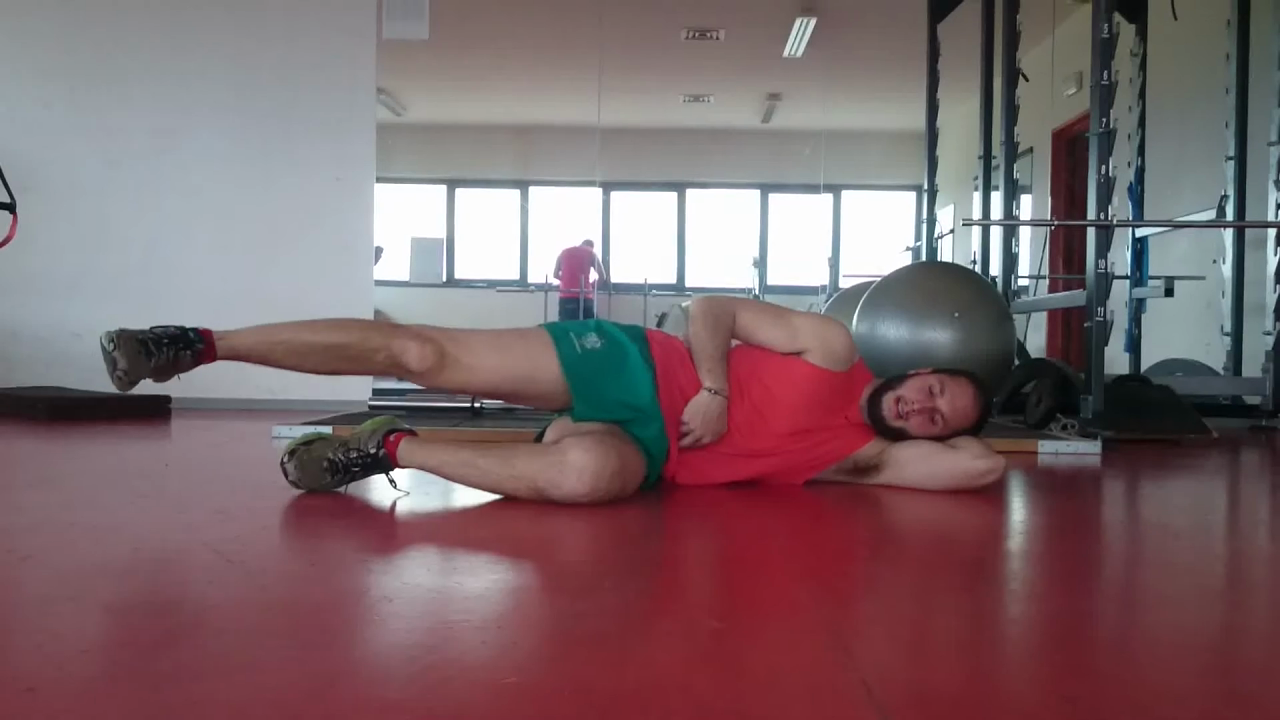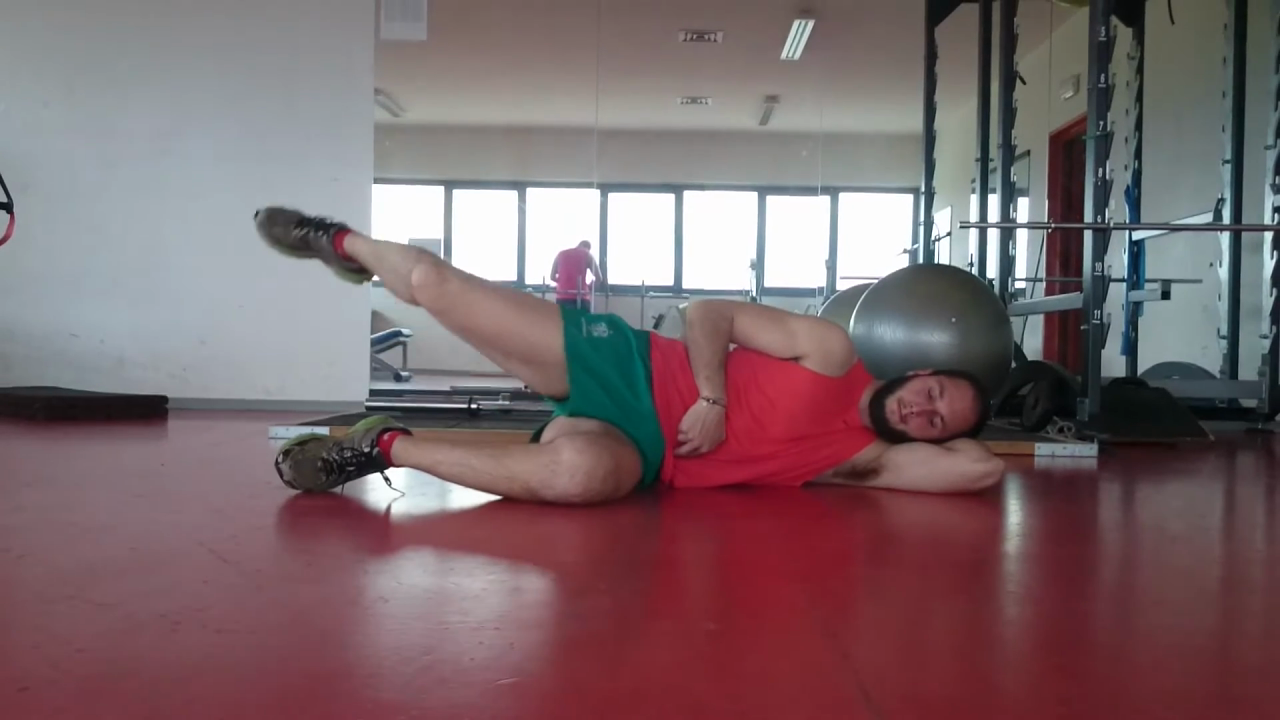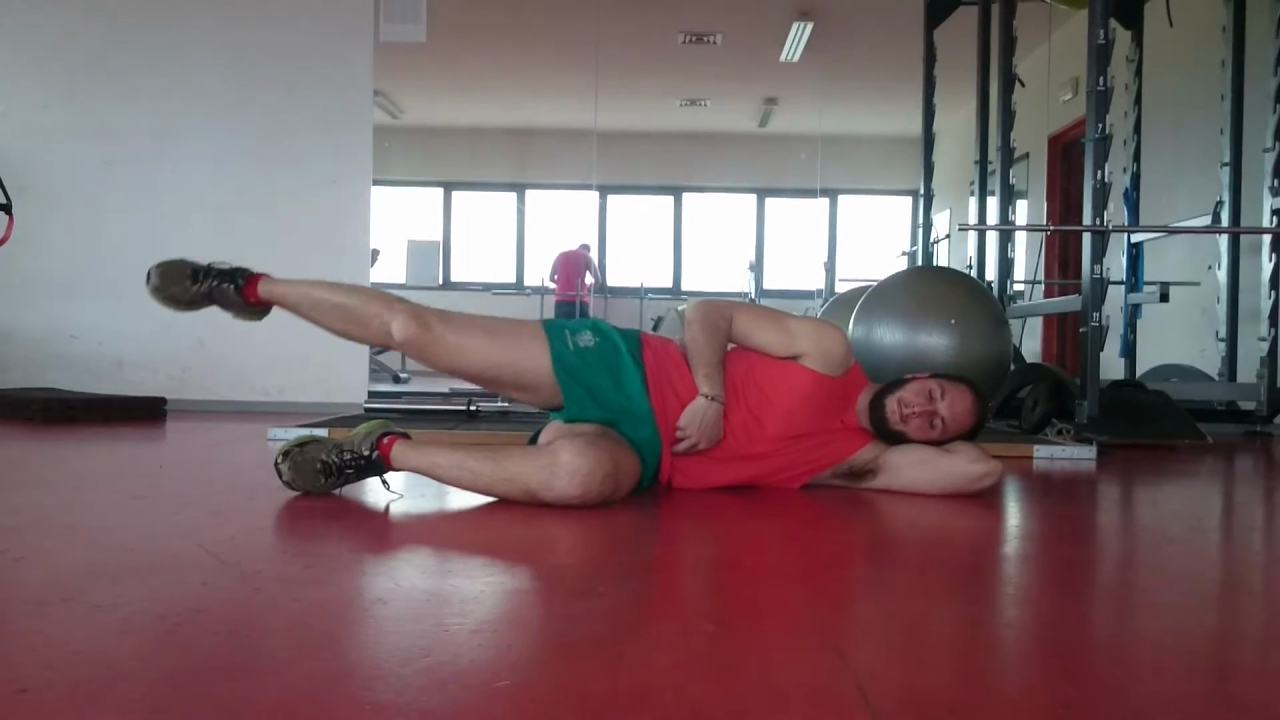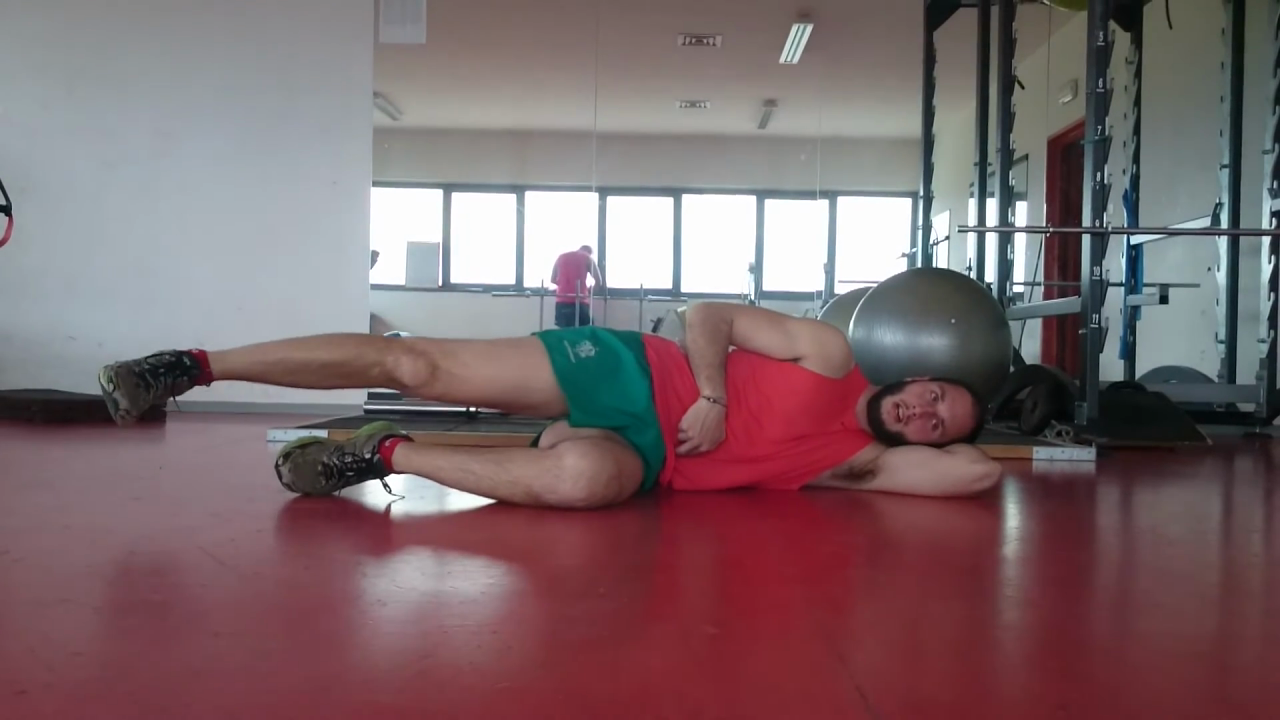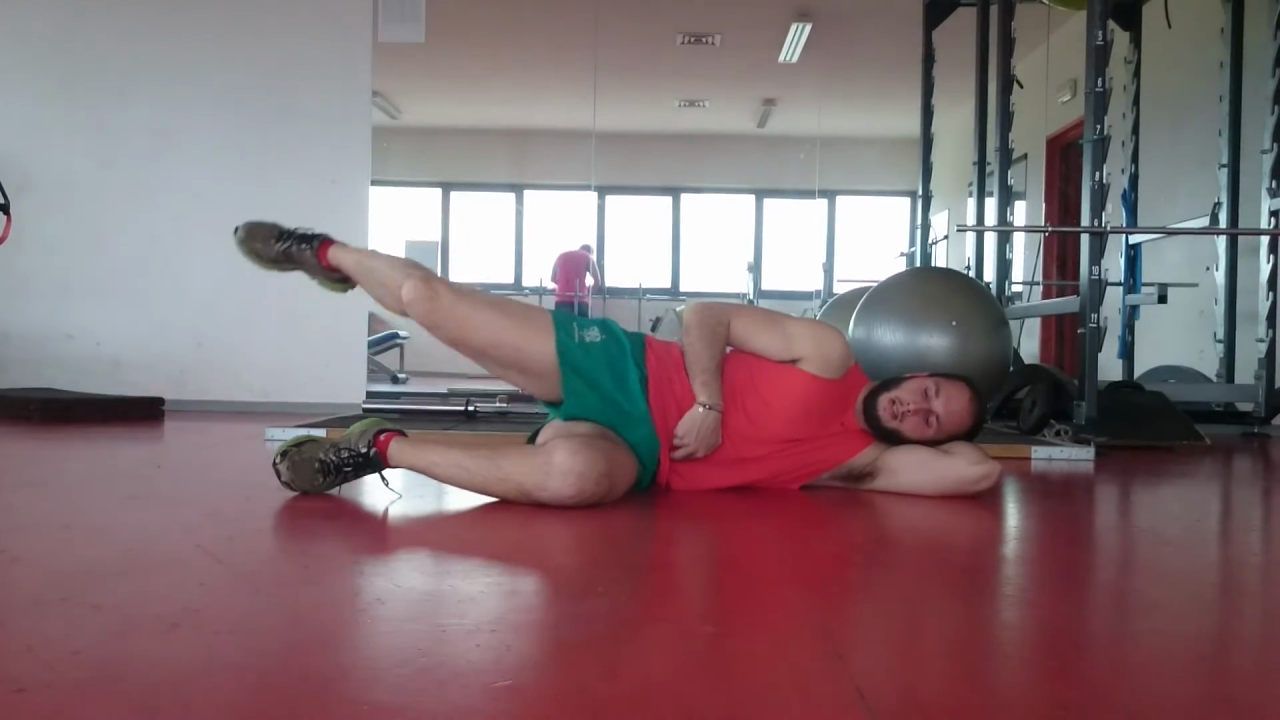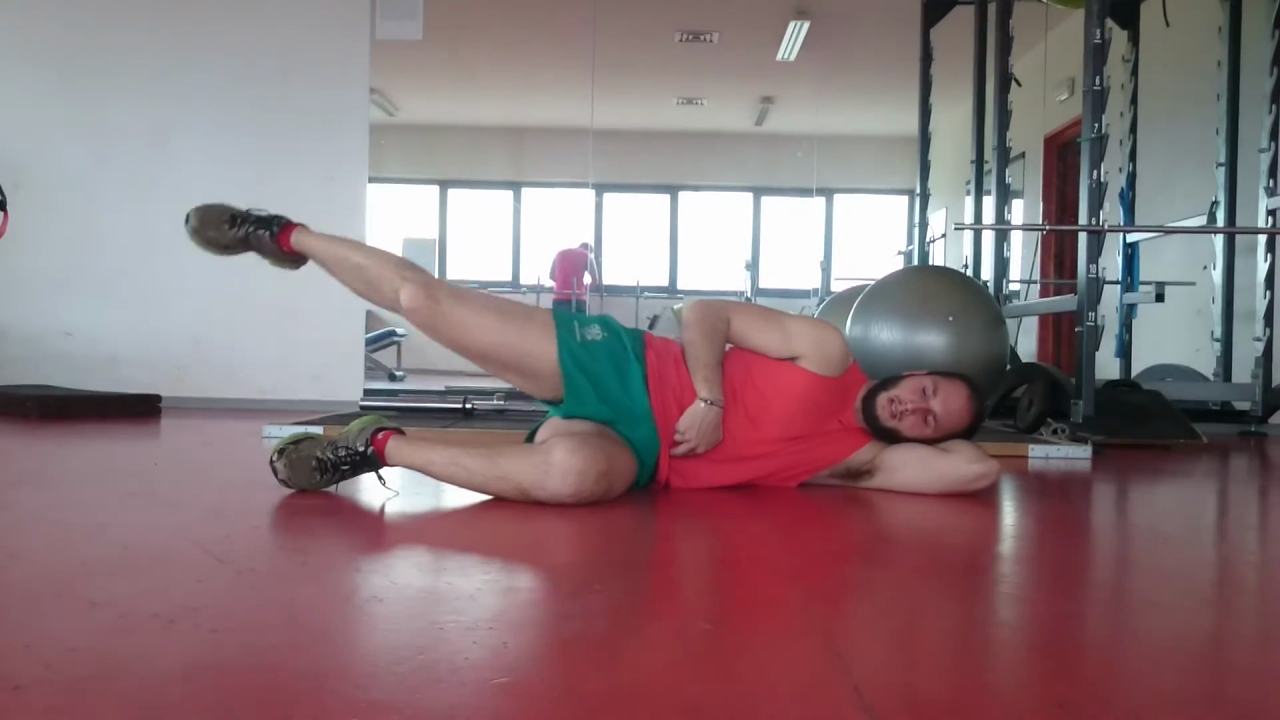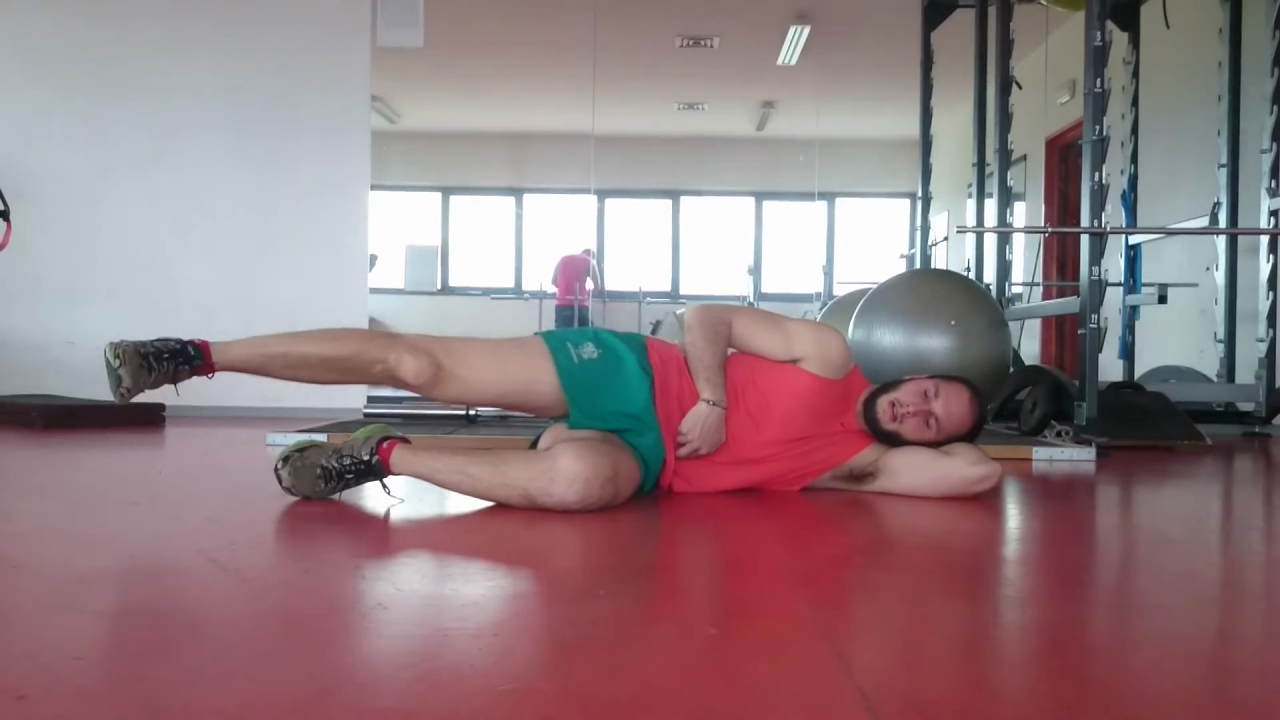
dt=0.7s
person 1, frame 1
left shoulder: (866, 456)
right shoulder: (832, 351)
left elbow: (980, 467)
right elbow: (713, 309)
right wrist: (713, 389)
left hip: (650, 448)
right hip: (627, 366)
left knee: (586, 472)
right knee: (422, 350)
left ankle: (390, 450)
right ankle: (201, 344)
person 1, frame 2
left shoulder: (868, 459)
right shoulder: (832, 354)
right elbow: (710, 313)
right wrist: (708, 399)
left hip: (643, 447)
right hip: (626, 366)
left knee: (583, 472)
right knee: (430, 281)
left ankle: (379, 447)
right ankle: (344, 242)
person 1, frame 3
left shoulder: (859, 460)
right shoulder: (829, 354)
right elbow: (709, 311)
right wrist: (709, 394)
left hip: (638, 448)
right hip: (624, 369)
left knee: (579, 474)
right knee: (412, 327)
left ankle: (383, 450)
right ankle: (250, 287)
person 1, frame 4
left shoulder: (862, 462)
right shoulder: (829, 354)
right elbow: (709, 316)
right wrist: (713, 398)
left hip: (641, 450)
right hip: (623, 372)
left knee: (582, 474)
right knee: (414, 361)
left ankle: (381, 455)
right ankle: (195, 365)
person 1, frame 5
left shoulder: (867, 463)
right shoulder: (830, 355)
left elbow: (981, 471)
right elbow: (708, 315)
right wrist: (707, 401)
left hip: (637, 453)
right hip: (619, 373)
left knee: (579, 474)
right knee: (422, 292)
left ankle: (382, 447)
right ankle: (328, 250)
person 1, frame 6
left shoulder: (862, 460)
right shoulder: (828, 358)
left elbow: (979, 469)
right elbow: (706, 312)
right wrist: (708, 399)
left hip: (632, 455)
right hip: (623, 372)
left knee: (575, 472)
right knee: (420, 296)
left ankle: (375, 446)
right ankle: (285, 235)
person 1, frame 7
left shoulder: (863, 463)
right shoulder: (828, 355)
right elbow: (708, 317)
right wrist: (712, 400)
left hip: (641, 452)
right hip: (623, 375)
left knee: (576, 478)
right knee: (417, 362)
left ankle: (381, 456)
right ankle: (197, 354)
